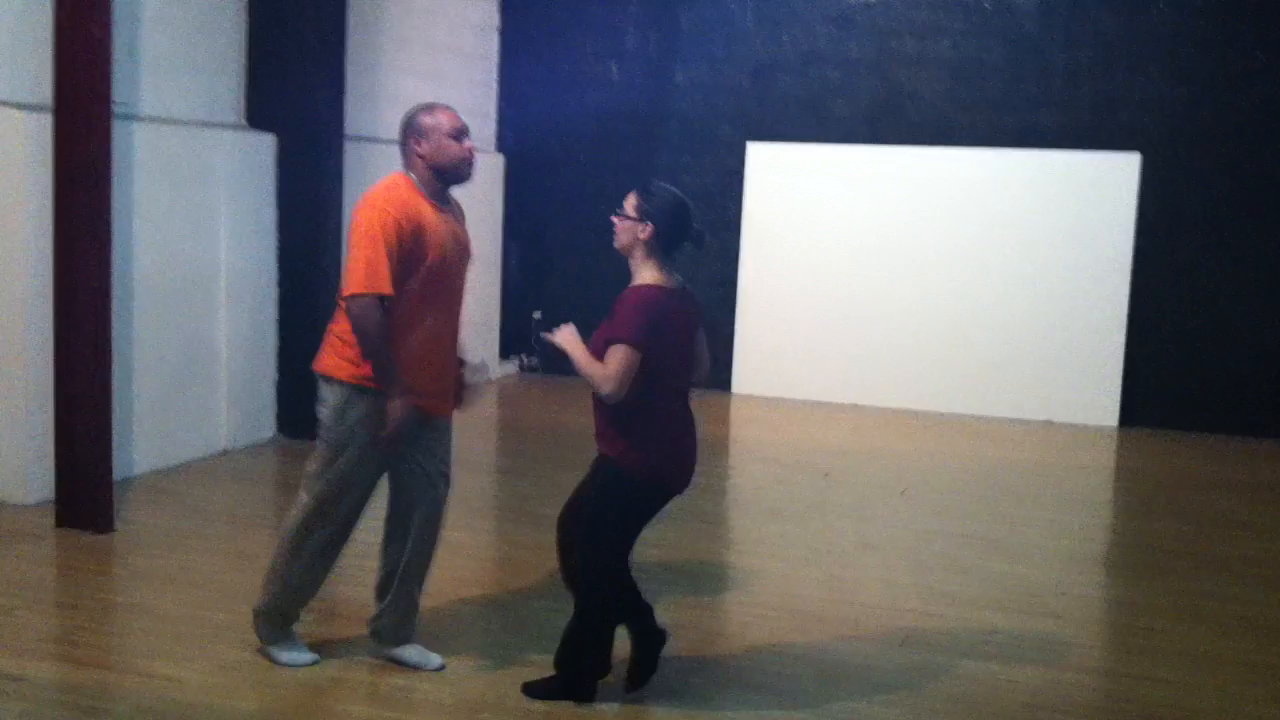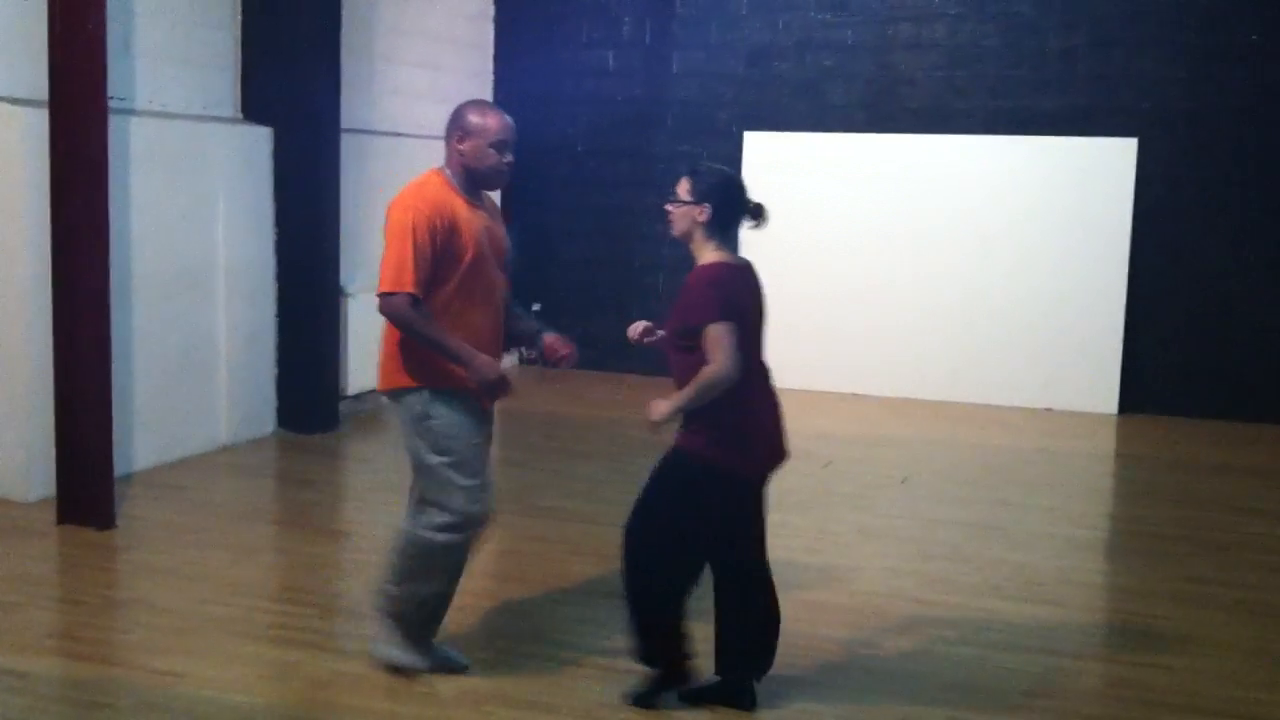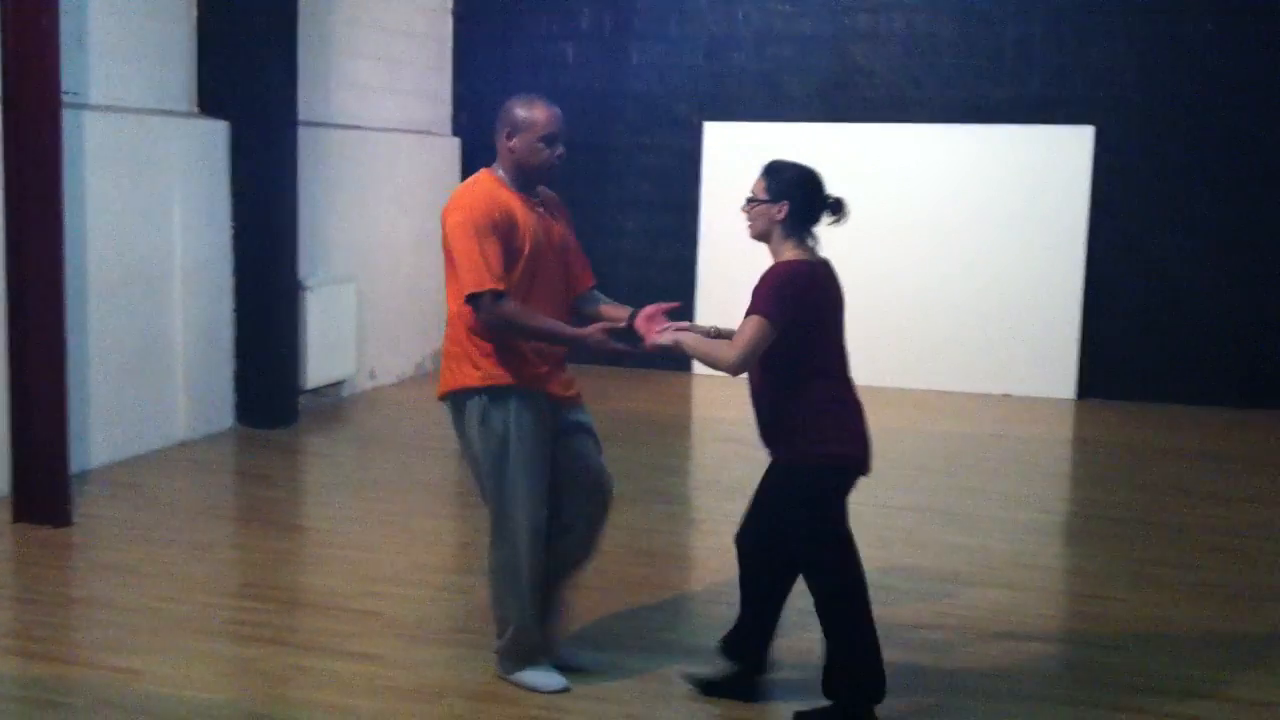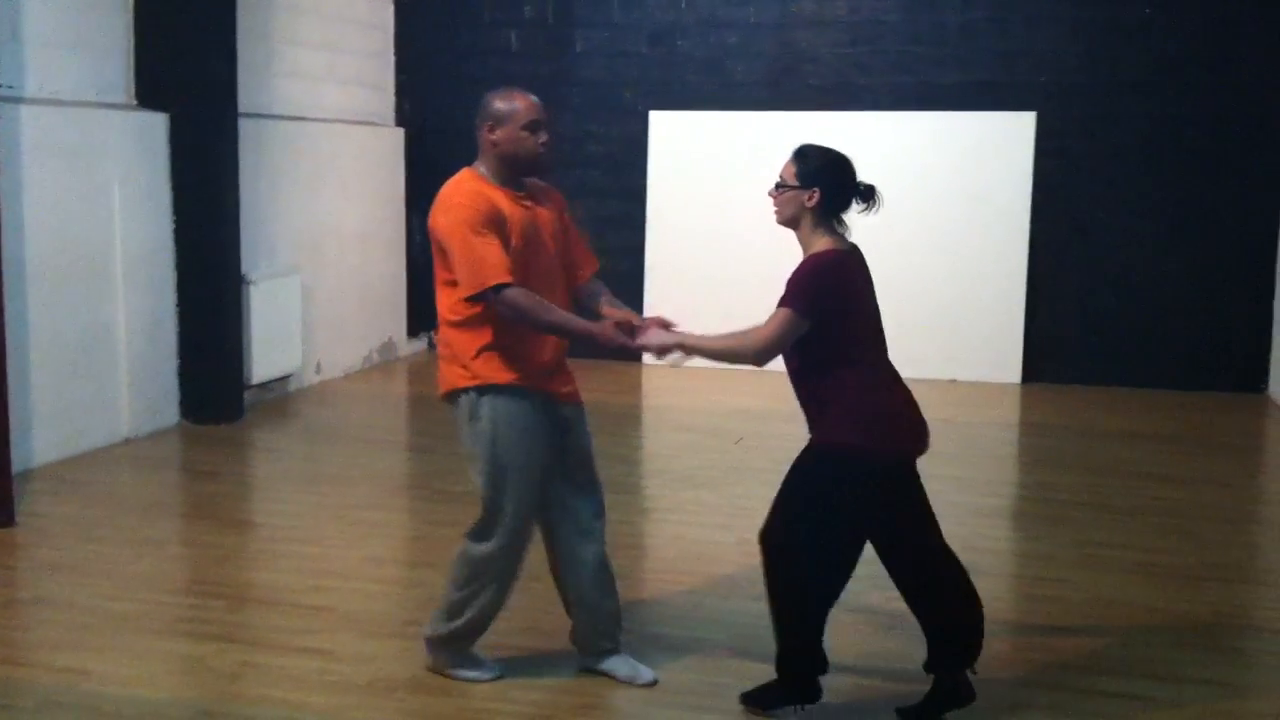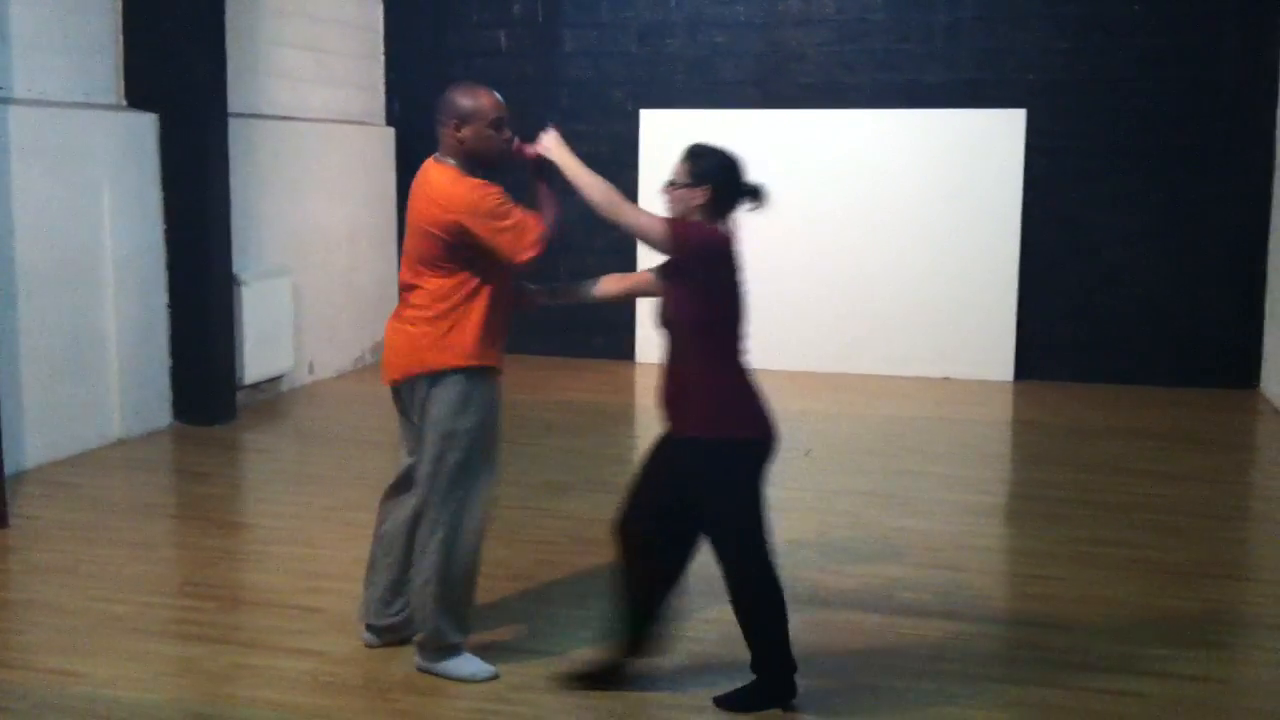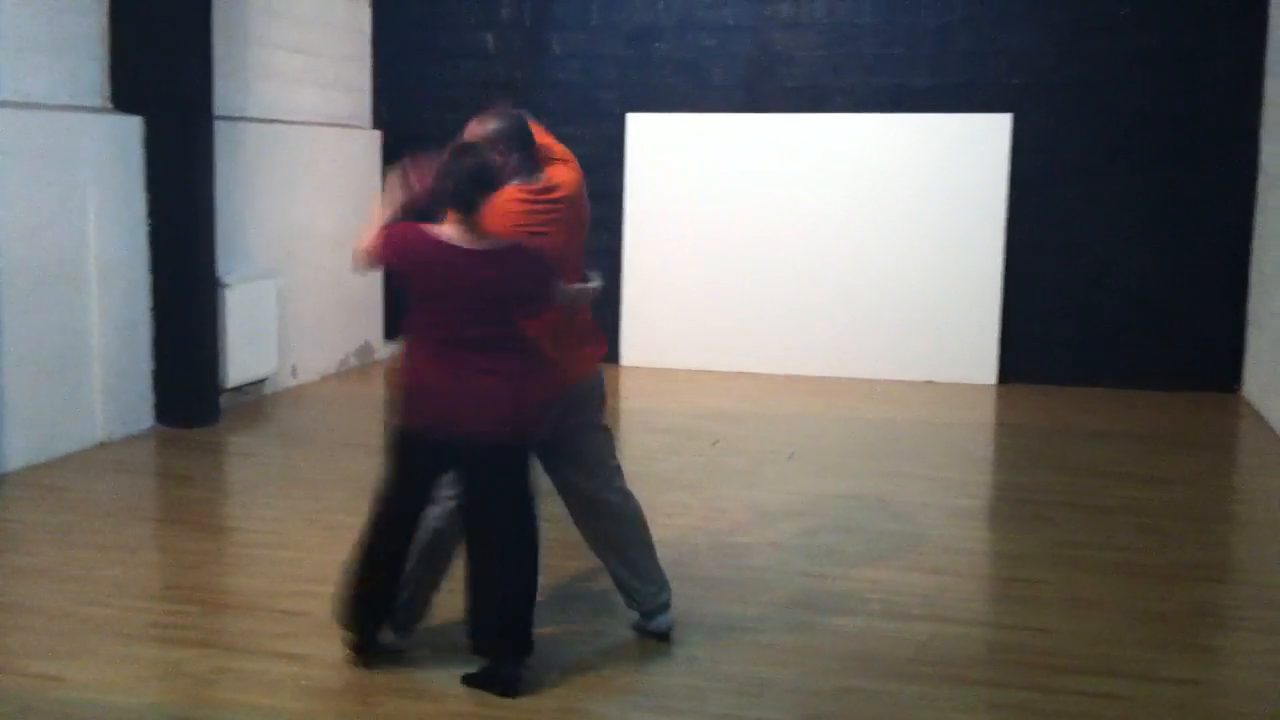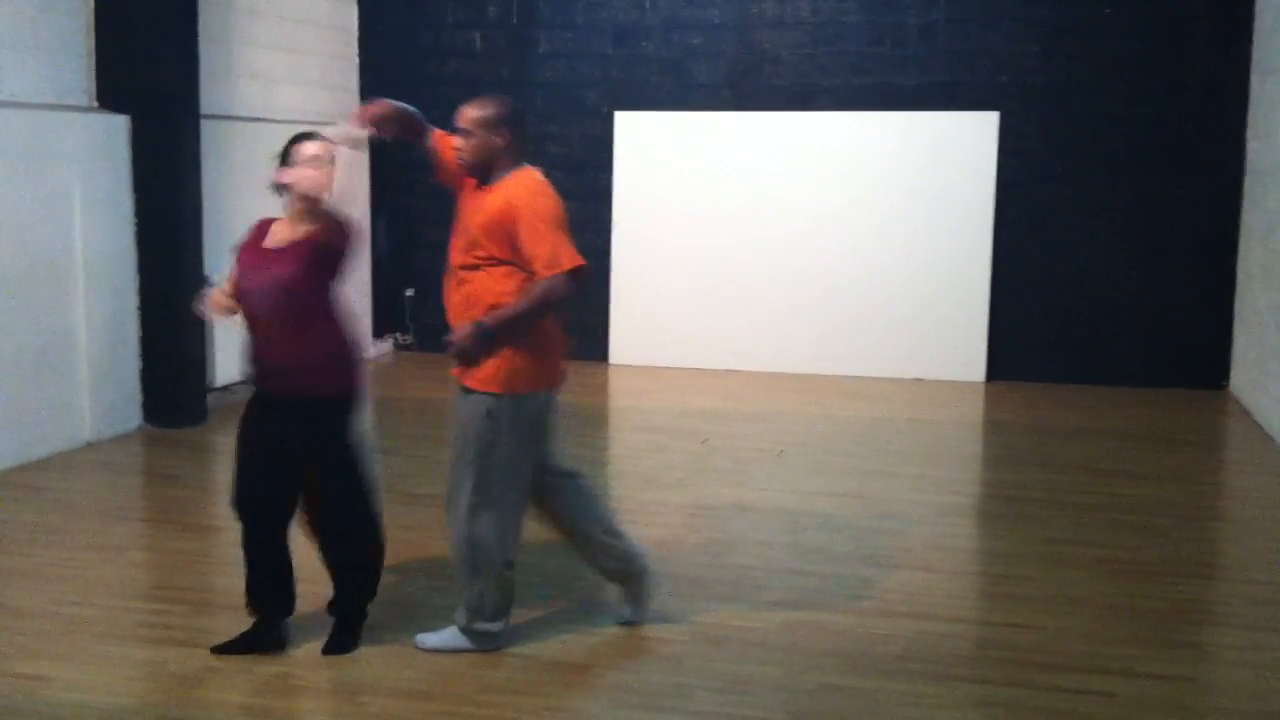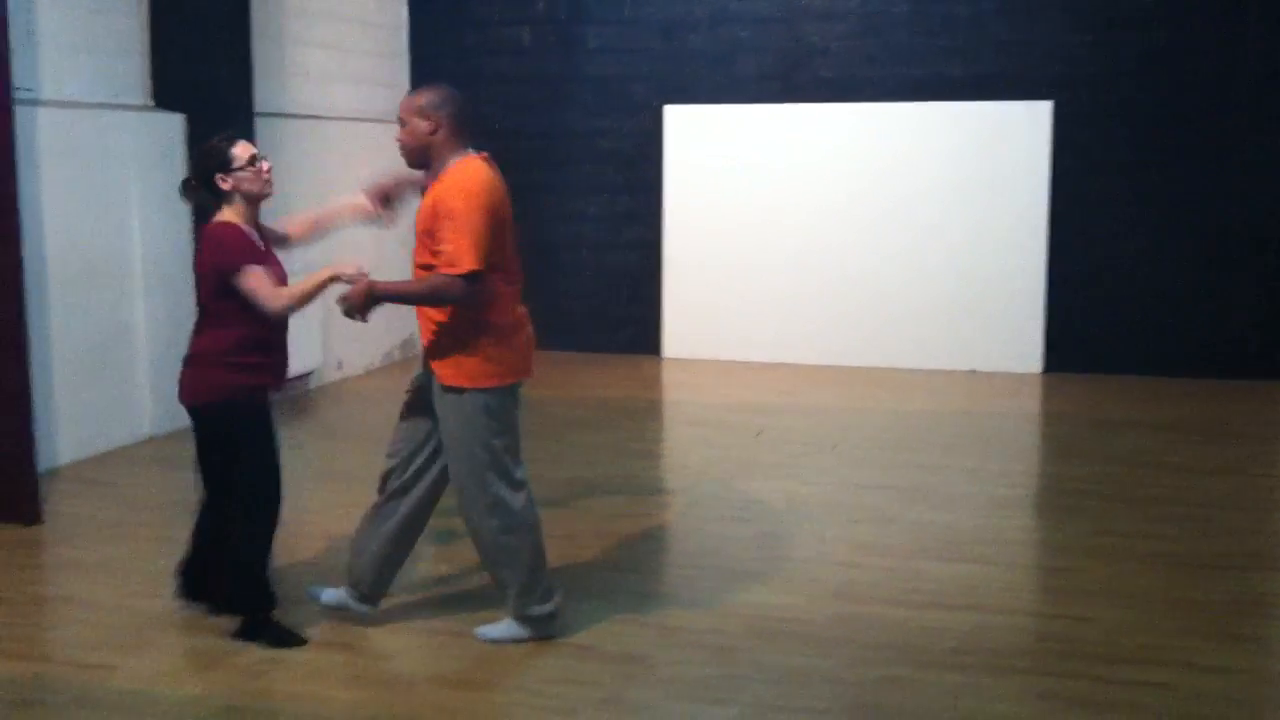
dt=0.5s
person 1, frame 1
left shoulder: (451, 211)
right shoulder: (387, 207)
right elbow: (364, 307)
left wrist: (451, 370)
right wrist: (392, 393)
left hip: (425, 390)
right hip: (367, 386)
left knee: (420, 509)
right knee: (329, 508)
left ankle: (393, 630)
right ankle: (273, 625)
person 1, frame 2
left shoulder: (486, 208)
right shoulder: (421, 205)
right elbow: (396, 303)
left wrist: (539, 335)
right wrist: (469, 360)
left hip: (471, 385)
right hip: (429, 382)
left knee: (437, 506)
right knee: (459, 508)
left ankle: (416, 632)
right ankle: (398, 616)
person 1, frame 3
left shoulder: (553, 208)
right shoulder: (476, 204)
left elbow: (577, 291)
right elbow: (489, 306)
left wrist: (628, 316)
right wrist: (580, 338)
left hip: (549, 380)
right hip: (493, 386)
left knee: (587, 498)
right knee: (519, 520)
left ankle: (537, 618)
right ankle: (519, 654)
person 1, frame 4
left shoulder: (548, 199)
right shoulder: (463, 202)
left elbow: (581, 278)
right elbow: (502, 296)
left wrist: (620, 317)
right wrist: (589, 331)
left hip: (551, 380)
right hip: (491, 383)
left knee: (579, 513)
right knee: (506, 518)
left ankle: (599, 644)
right ankle: (449, 642)
person 1, frame 5
left shoulder: (440, 178)
right shoulder: (469, 197)
right elbow: (536, 242)
right wrist: (545, 175)
left hip: (419, 358)
right hip: (450, 365)
left knee: (419, 487)
right knee: (455, 502)
left ankle: (386, 616)
right ankle: (439, 642)
person 1, frame 6
left shoulder: (480, 221)
right shoulder: (566, 178)
right elbow: (528, 129)
right hip: (576, 369)
left knee: (453, 499)
right knee: (601, 491)
left ankle: (397, 618)
right ankle: (654, 608)
person 1, frame 7
left shoulder: (527, 193)
right shoulder: (474, 173)
left elbow: (560, 280)
right elbow: (419, 132)
left wrist: (482, 327)
right wrist: (389, 114)
left hip: (501, 369)
right hip: (503, 364)
left knee: (477, 498)
right knee: (543, 475)
left ankle: (482, 624)
right ankle: (625, 566)
person 1, frame 8
left shoulder: (463, 188)
right shoulder: (462, 169)
left elbow: (460, 285)
left wrist: (377, 292)
left hip: (476, 362)
right hip: (448, 356)
left knee: (488, 489)
right knee: (409, 470)
left ankle: (534, 611)
right ankle: (363, 588)
person 2, frame 1
left shoulder: (641, 301)
right shoulder: (678, 296)
left elbow: (611, 385)
right elbow: (699, 366)
left wrist: (574, 347)
left hip: (638, 456)
right hip: (664, 450)
left knee: (592, 557)
right knee: (578, 533)
left ankle: (576, 674)
right ankle: (643, 630)
person 2, frame 2
left shoulder: (708, 280)
right shoulder: (737, 273)
left elbow: (724, 369)
left wrist: (672, 406)
right wrist: (662, 336)
left hip: (717, 443)
right hip: (749, 439)
left knee: (650, 541)
right knee: (737, 560)
left ankle: (668, 663)
right ankle: (738, 678)
person 2, frame 3
left shoulder: (786, 278)
right shoulder: (813, 272)
left elbow: (735, 359)
left wrist: (680, 339)
right wrist: (711, 331)
left hip: (815, 448)
right hip: (825, 442)
left knee: (828, 570)
right knee: (762, 551)
right ankle: (746, 668)
person 2, frame 4
left shoulder: (820, 270)
right shoulder: (839, 260)
left elbow: (759, 348)
right elbow: (785, 335)
left wrist: (676, 341)
right wrist: (694, 340)
left hip: (854, 436)
right hip: (884, 428)
left knee: (790, 545)
right knee: (916, 552)
right ankle: (953, 673)
person 2, frame 5
left shoulder: (706, 249)
right shoulder: (692, 258)
left elbow: (616, 208)
right elbow: (622, 284)
left wrist: (559, 154)
right wrist: (554, 291)
left hip: (722, 433)
right hip: (699, 428)
left knee: (744, 554)
right knee: (643, 533)
left ankle: (773, 679)
right ankle: (629, 650)
person 2, frame 6
left shoulder: (417, 245)
right shoulder: (520, 260)
left elbow: (367, 253)
right elbow: (564, 297)
left wrist: (399, 197)
right wrist: (590, 288)
left hip: (427, 415)
right hip: (499, 416)
left knee: (393, 519)
right knee: (503, 538)
left ankle: (364, 631)
right ankle: (504, 659)
person 2, frame 7
left shoulder: (326, 235)
right shoulder: (261, 233)
left elbow: (329, 209)
right elbow: (239, 293)
right wrist: (221, 298)
left hip: (319, 393)
right hip: (278, 390)
left knee: (335, 509)
right knee: (259, 506)
left ankle: (351, 604)
right ankle: (270, 618)
person 2, frame 8
left shoulder: (244, 228)
right shoulder: (225, 237)
left elbow: (295, 231)
right elbow: (274, 303)
left wrist: (351, 207)
right wrist: (331, 273)
left hip: (222, 384)
right hip: (228, 387)
left knee: (231, 488)
right knee: (253, 495)
left ankle: (205, 579)
right ankle: (253, 613)
